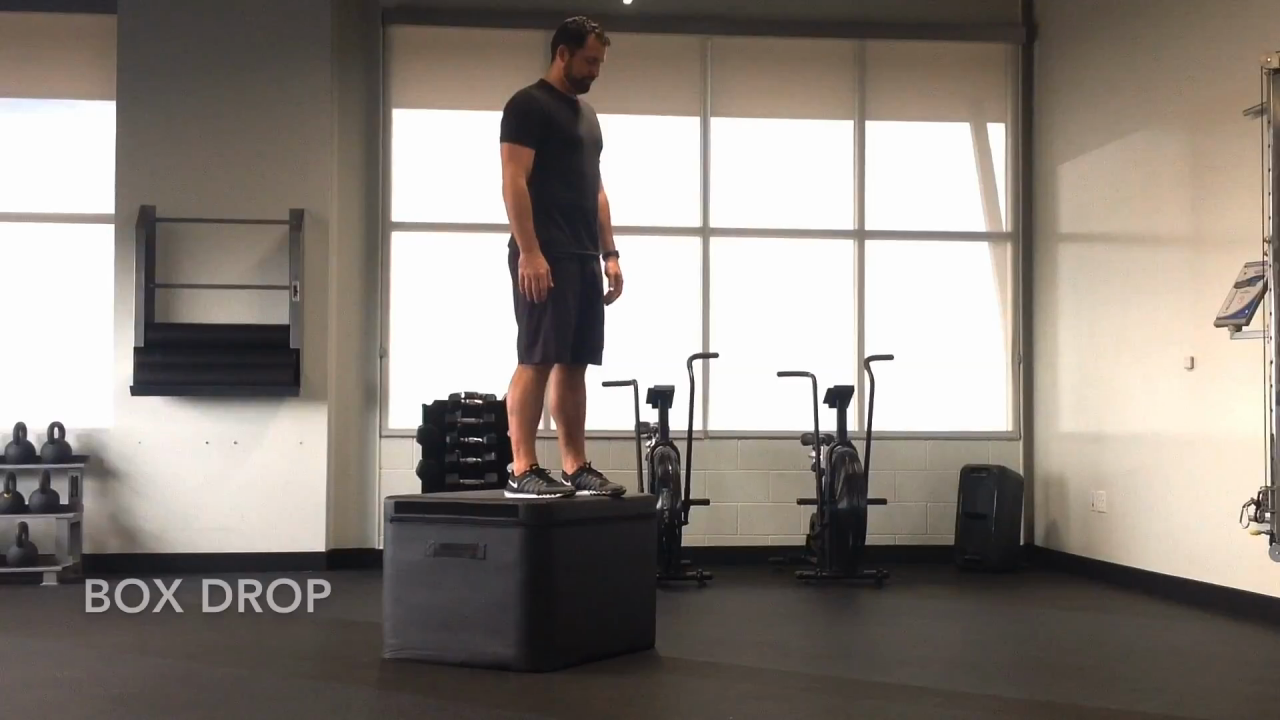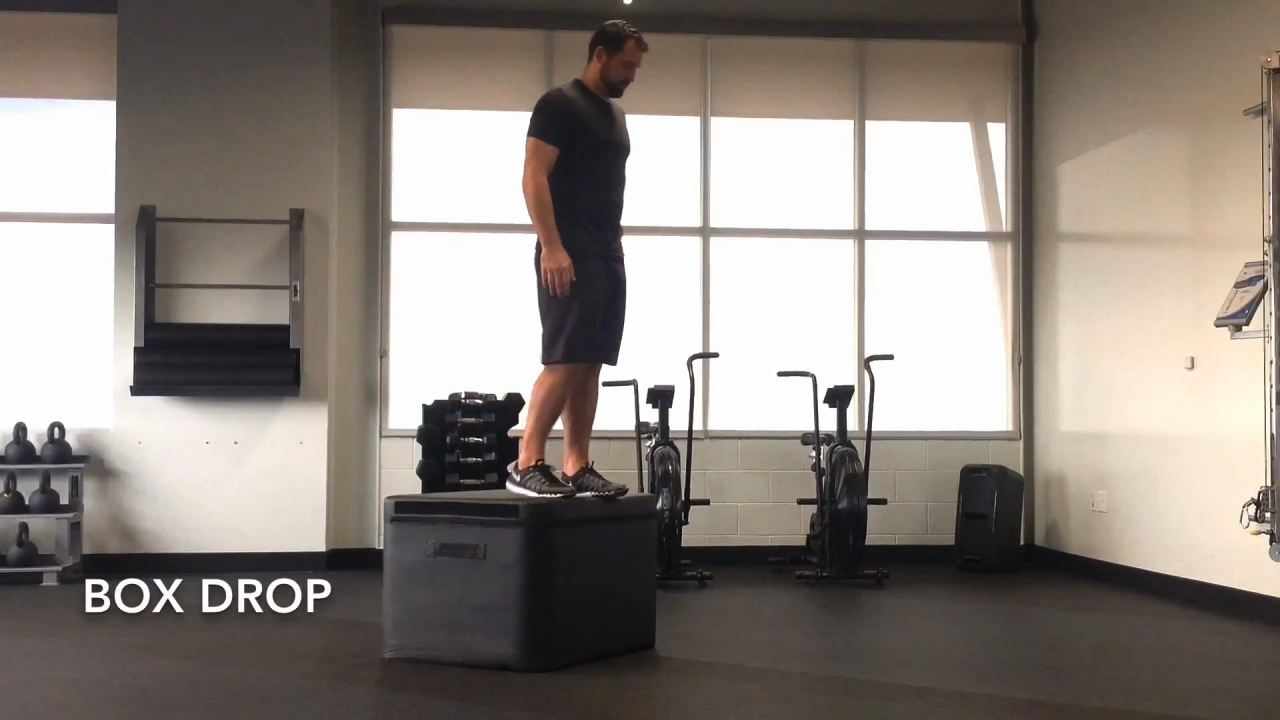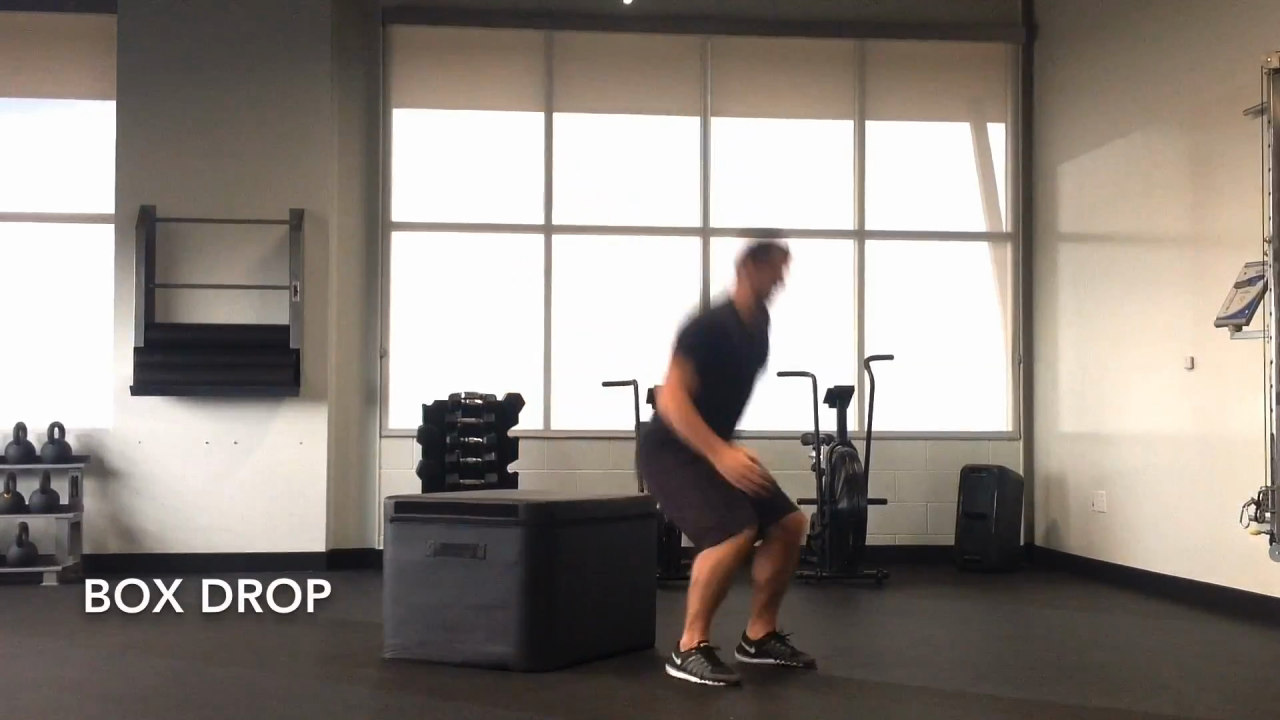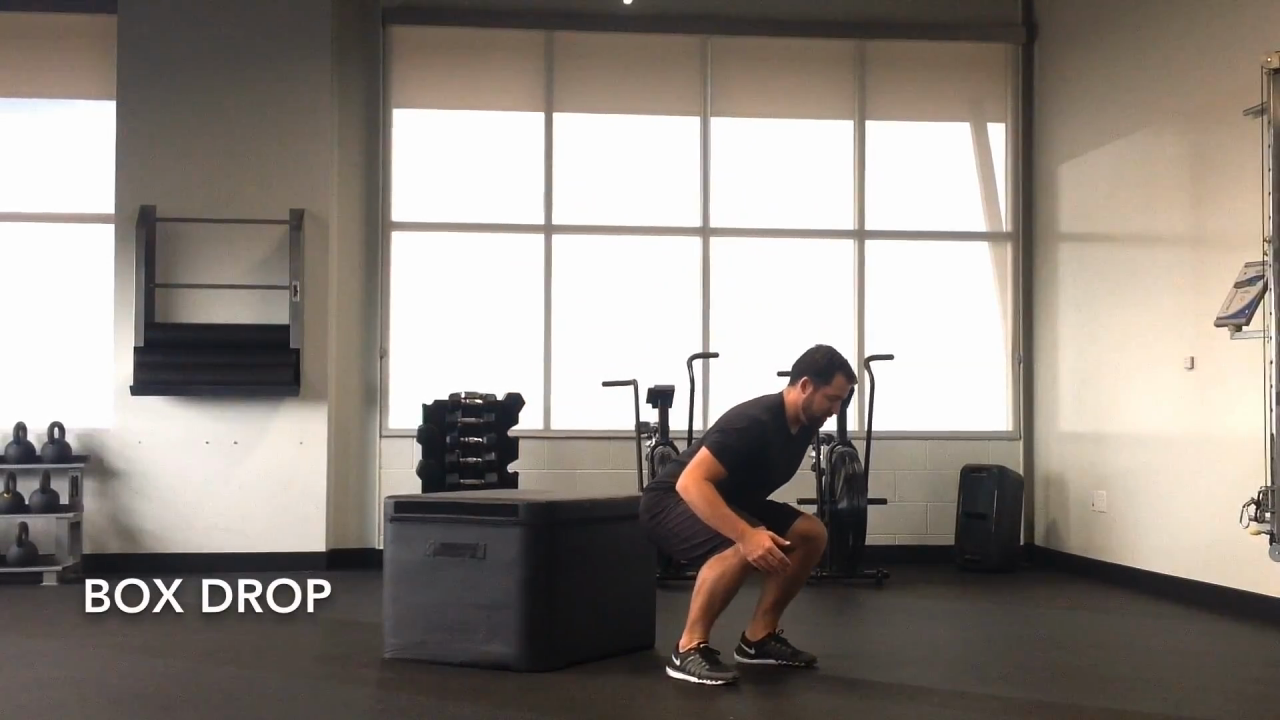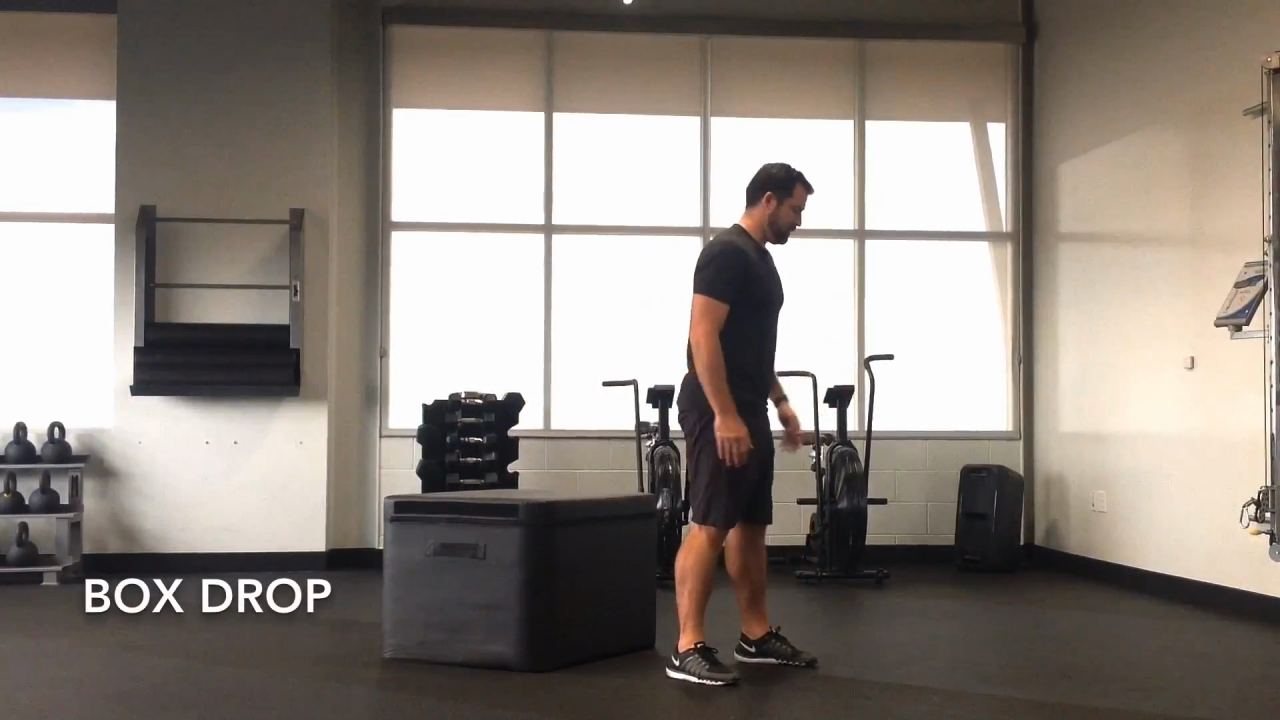
dt=1s
person 1, frame 1
left shoulder: (586, 113)
right shoulder: (528, 105)
right elbow: (514, 182)
left wrist: (609, 253)
right wrist: (530, 251)
left hip: (584, 258)
right hip: (545, 256)
left knee: (573, 365)
right knee: (537, 360)
left ankle: (575, 468)
right ankle: (522, 470)
person 1, frame 2
left shoulder: (615, 114)
right shoulder: (560, 104)
right elbow: (535, 178)
left wrist: (613, 252)
right wrist: (552, 248)
left hip: (607, 257)
right hip: (567, 256)
left knee: (590, 366)
right knee: (566, 361)
left ankle: (577, 469)
right ankle: (527, 465)
person 1, frame 3
left shoulder: (757, 328)
right shoulder: (712, 327)
right elbow: (671, 398)
left wrist: (726, 450)
right wrist: (720, 452)
left hip: (718, 447)
right hip: (673, 450)
left knee: (790, 523)
right knee: (734, 533)
left ankle: (758, 636)
right ankle: (690, 649)
person 1, frame 4
left shoulder: (805, 425)
right shoulder: (753, 422)
right elbow: (690, 483)
right wrist: (746, 535)
right hip: (671, 502)
left knee: (811, 534)
right knee: (746, 547)
left ankle: (758, 637)
right ankle: (690, 648)
person 1, frame 5
left shoulder: (760, 257)
right shoulder: (727, 252)
right elbow: (703, 336)
left wrist: (781, 404)
right wrist: (725, 416)
left hip: (749, 412)
right hip: (719, 413)
left knee: (750, 526)
right knee: (709, 527)
left ankle: (757, 636)
right ankle: (687, 649)
